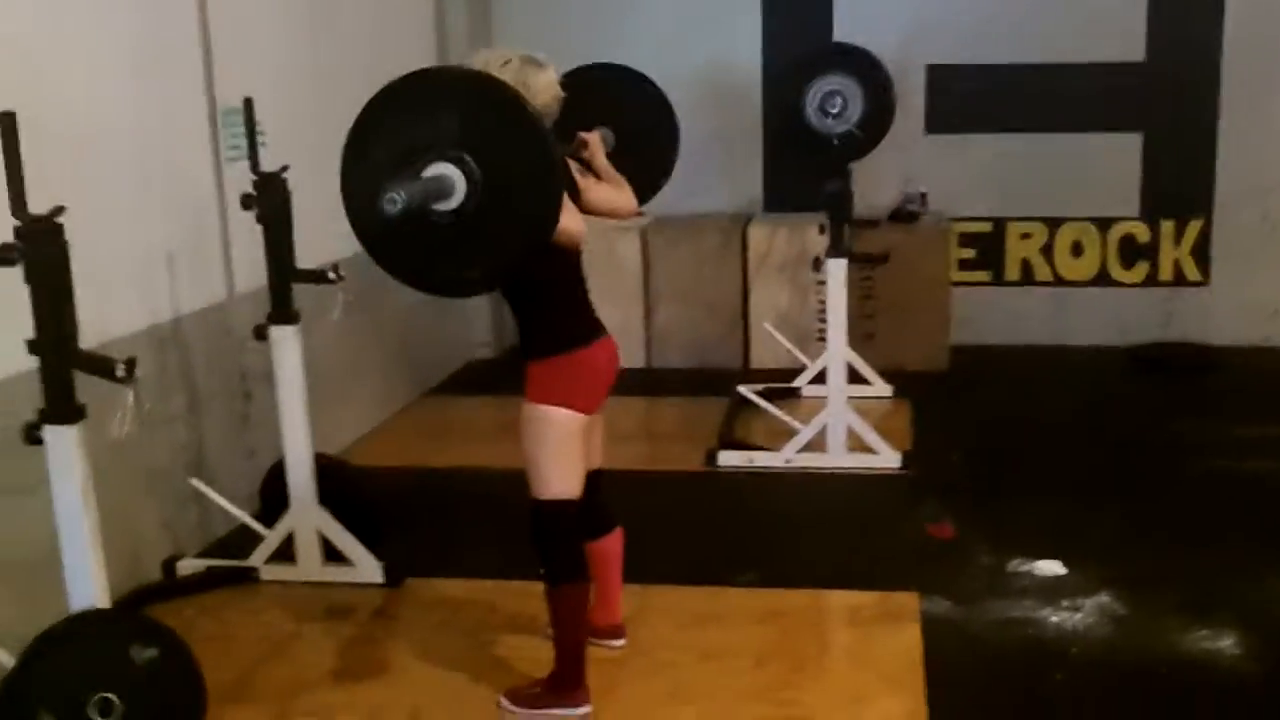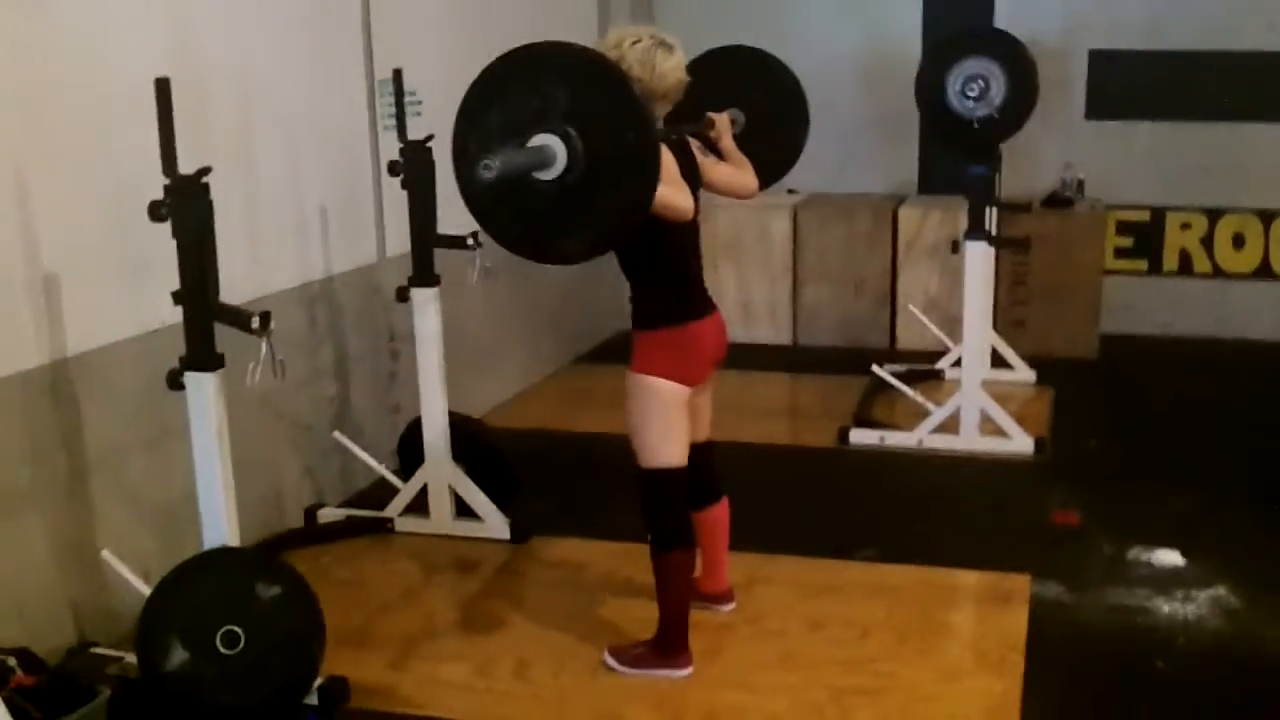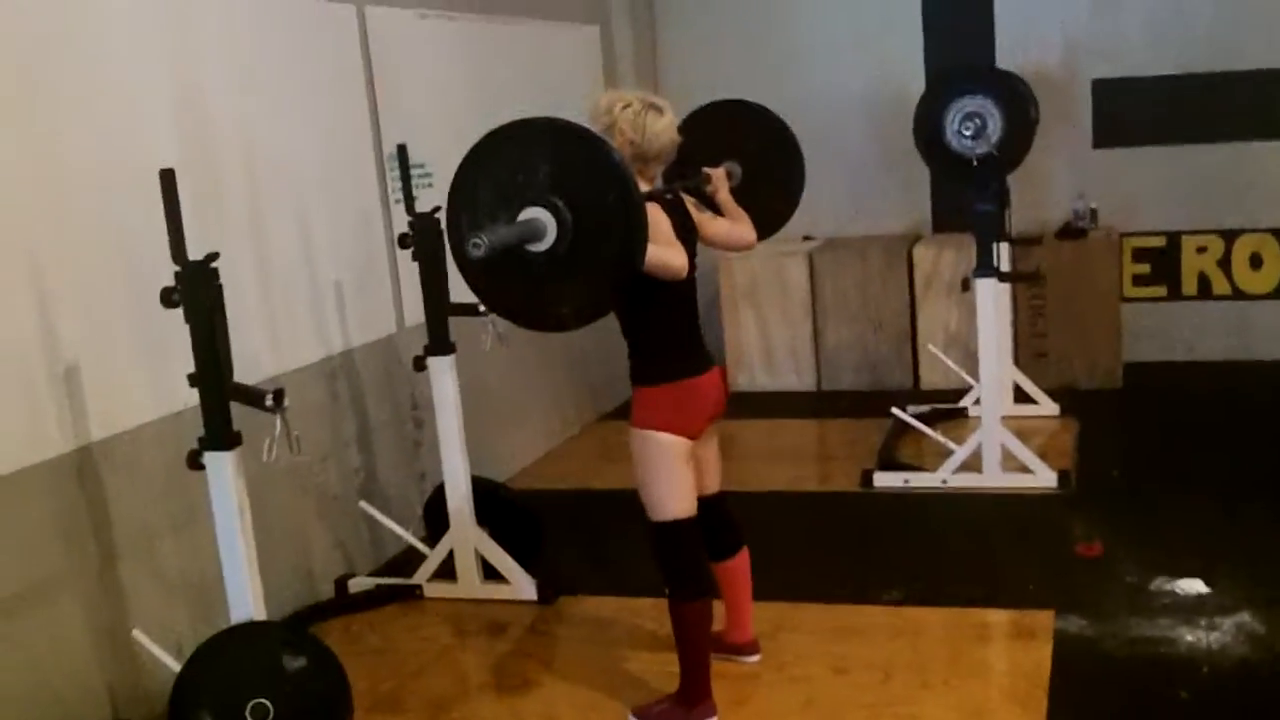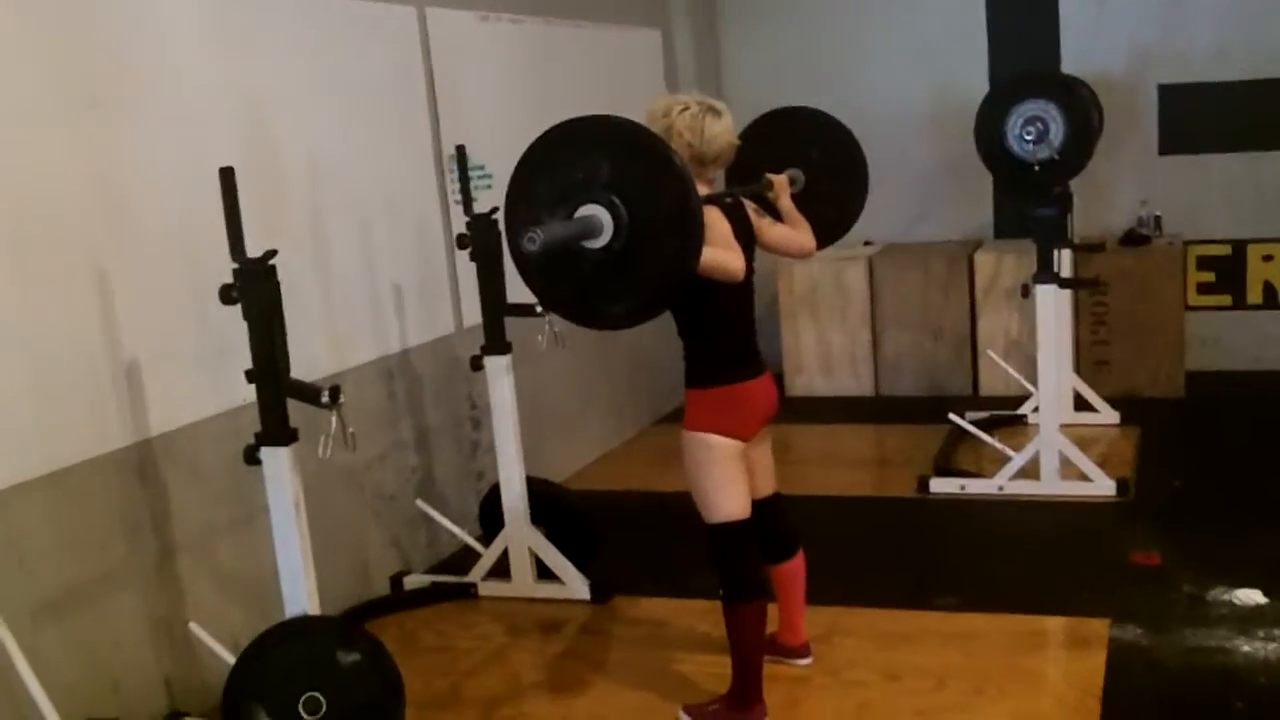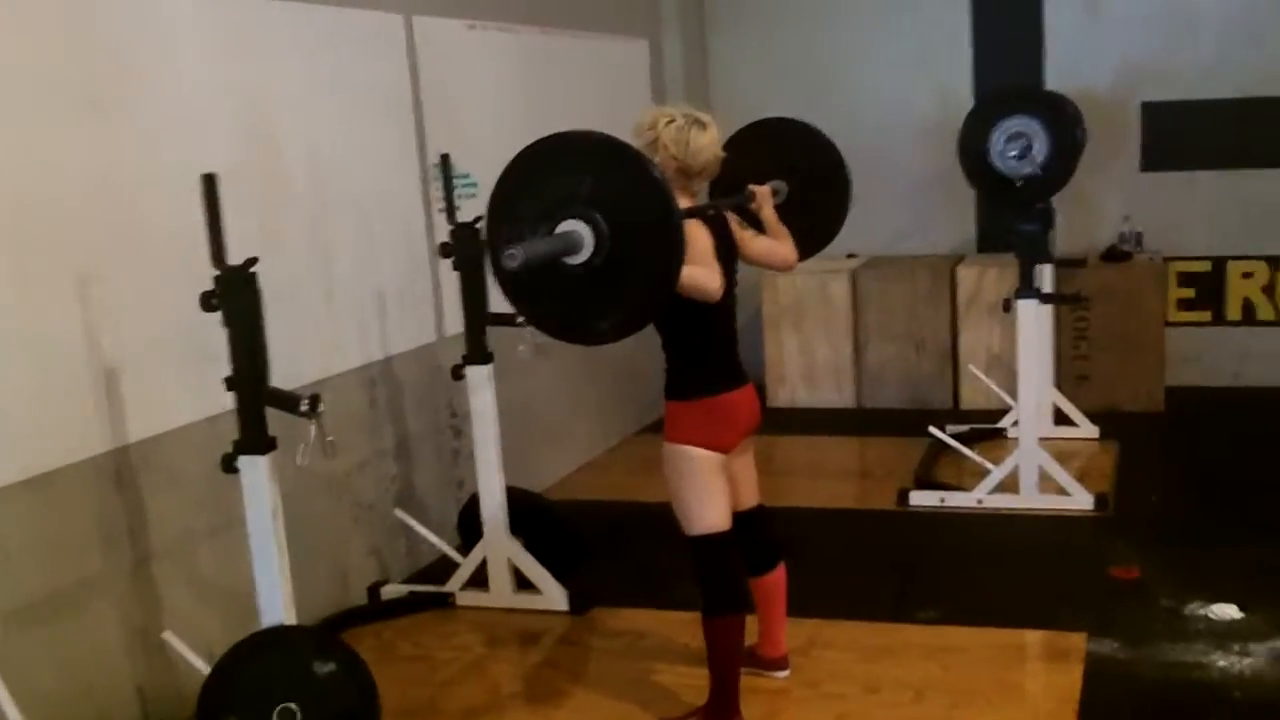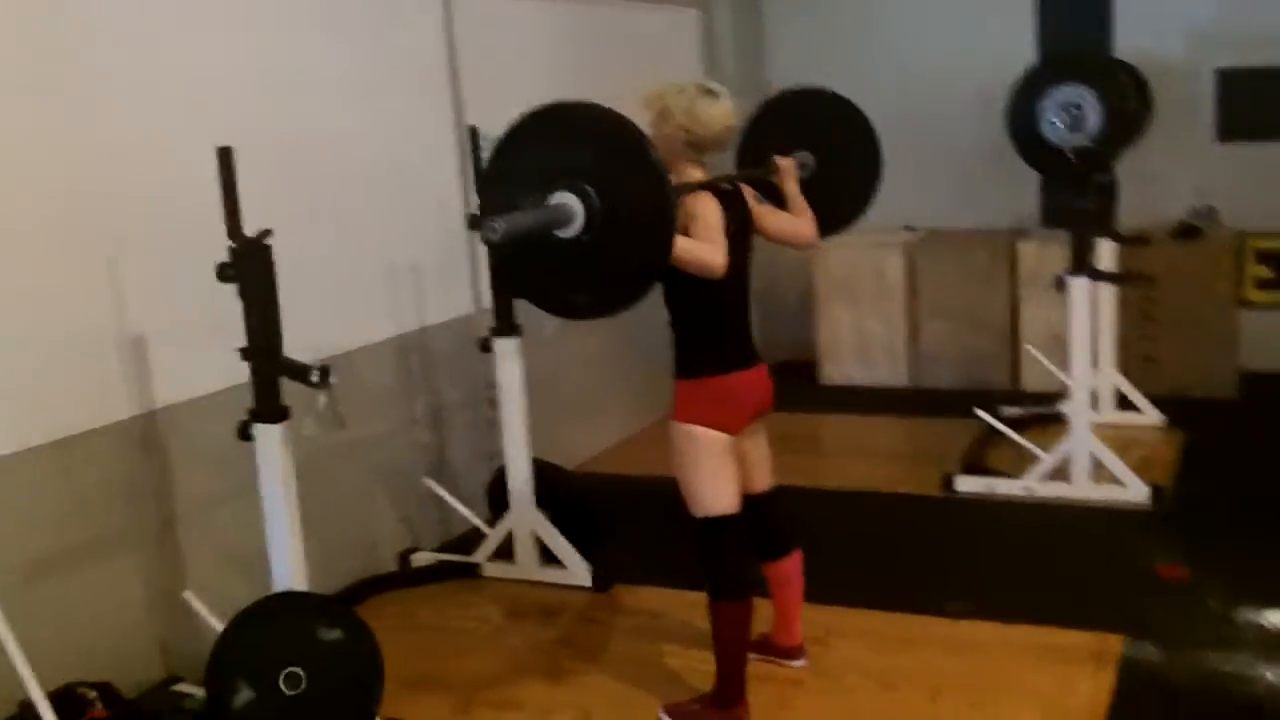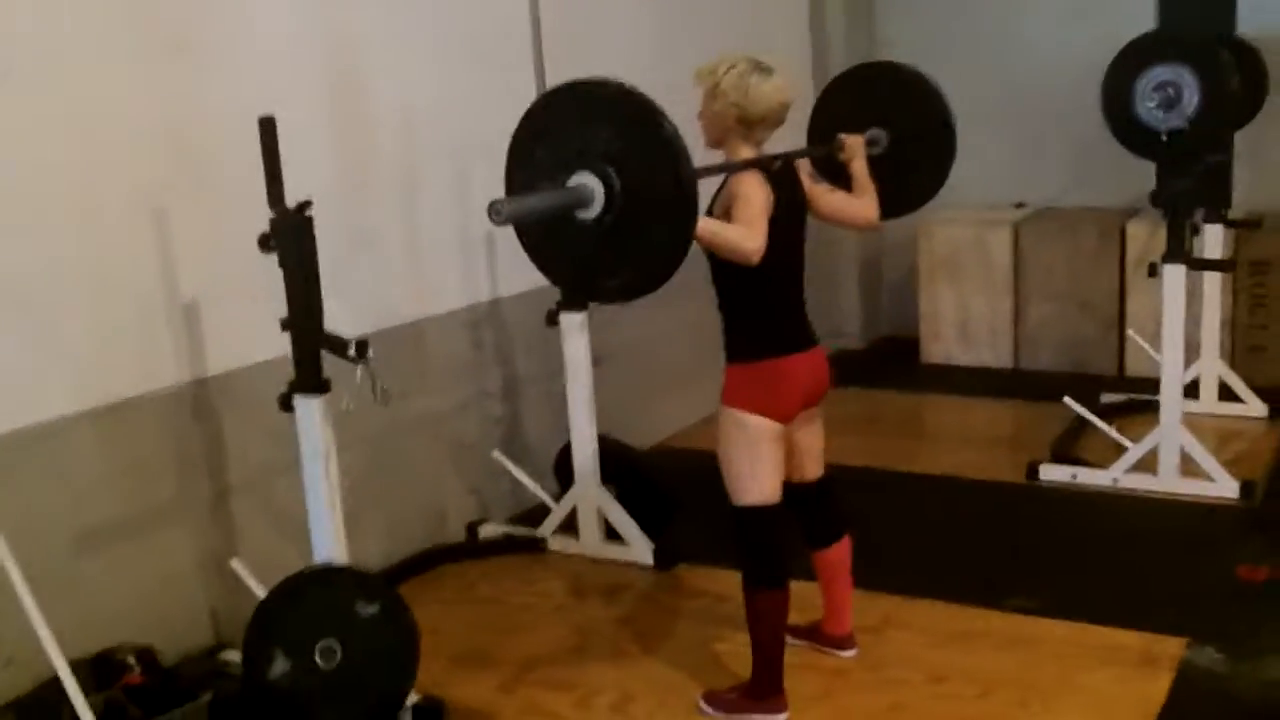
dt=0.5s
person 1, frame 1
right shoulder: (557, 166)
left elbow: (571, 230)
right elbow: (626, 202)
right wrist: (598, 156)
left hip: (561, 366)
right hip: (590, 350)
left knee: (555, 522)
right knee: (587, 498)
right ankle: (606, 618)
person 1, frame 2
right shoulder: (680, 145)
left elbow: (679, 205)
right elbow: (747, 183)
right wrist: (724, 137)
left hip: (668, 338)
right hip: (701, 325)
left knee: (662, 491)
right knee: (697, 469)
left ankle: (670, 645)
right ankle: (713, 583)
person 1, frame 3
right shoulder: (677, 203)
left elbow: (673, 263)
right elbow: (744, 236)
right wrist: (721, 191)
left hip: (666, 394)
right hip: (700, 379)
left knee: (676, 542)
right knee: (712, 515)
right ankle: (740, 634)
person 1, frame 4
left shoulder: (695, 215)
right shoulder: (736, 207)
left elbow: (730, 266)
right elbow: (804, 242)
right wrist: (782, 196)
left hip: (718, 398)
right hip: (753, 384)
left knee: (732, 545)
right knee: (768, 517)
right ankle: (792, 637)
person 1, frame 5
left shoulder: (681, 228)
right shoulder: (720, 220)
left elbow: (708, 284)
right elbow: (785, 256)
right wrist: (765, 209)
left hip: (698, 411)
right hip: (735, 397)
left knee: (714, 557)
right knee: (751, 529)
right ankle: (771, 649)
person 1, frame 6
left shoulder: (695, 202)
right shoulder: (737, 194)
left elbow: (711, 261)
right elbow: (806, 232)
right wrist: (789, 181)
left hip: (709, 390)
right hip: (749, 377)
left knee: (721, 540)
right knee: (765, 513)
right ankle: (788, 637)
person 1, frame 7
left shoulder: (745, 185)
right shoulder: (792, 173)
left elbow: (747, 247)
right elbow: (865, 213)
right wrist: (856, 163)
left hip: (763, 374)
right hip: (807, 361)
left knee: (754, 533)
right knee: (813, 501)
right ankle: (837, 627)
